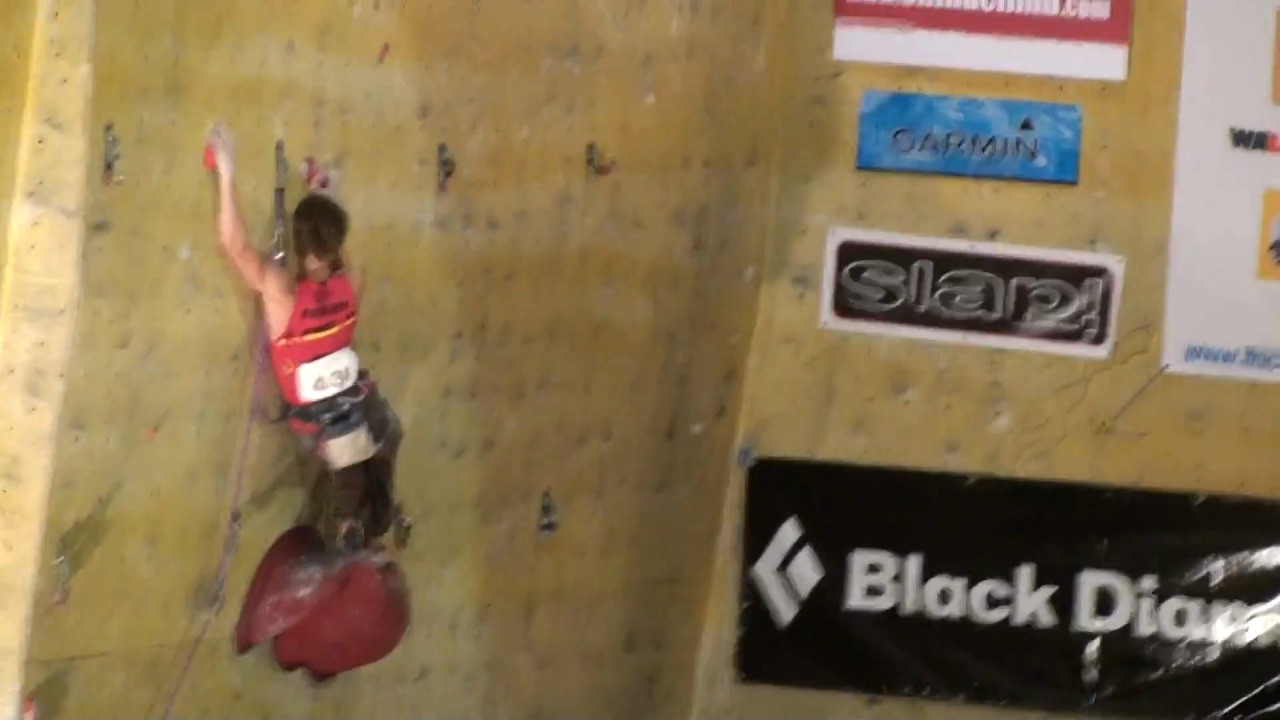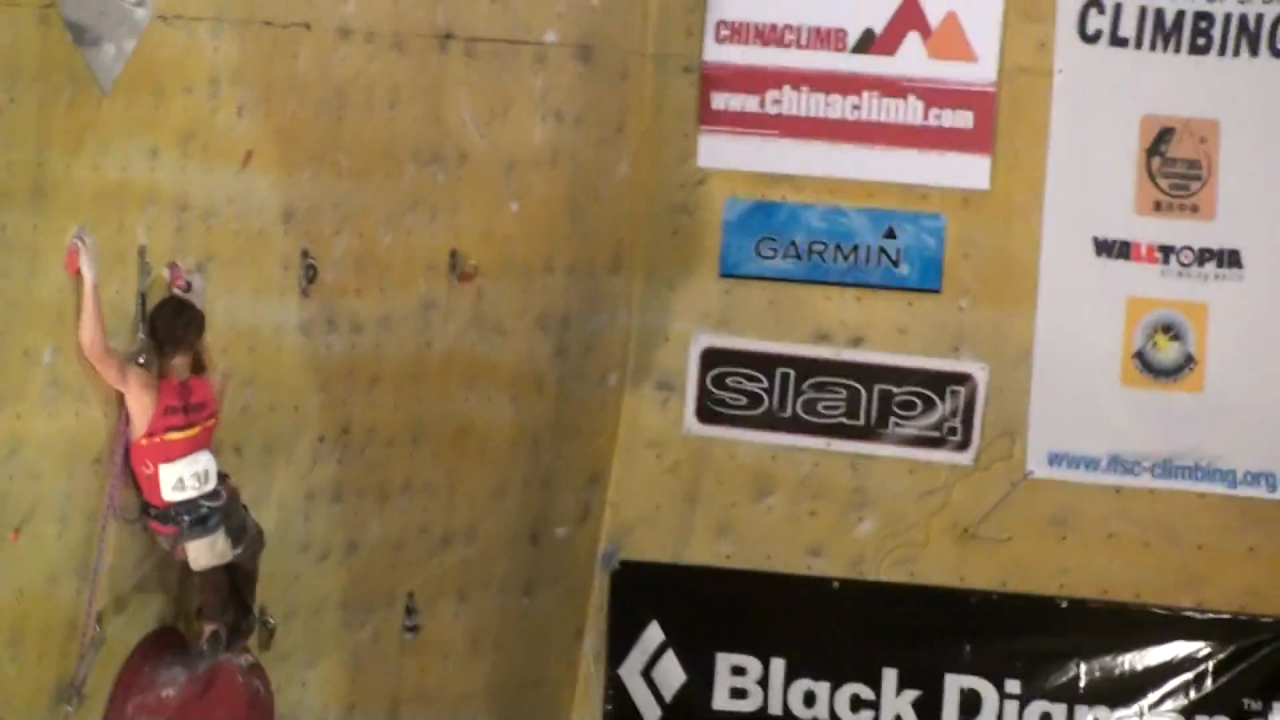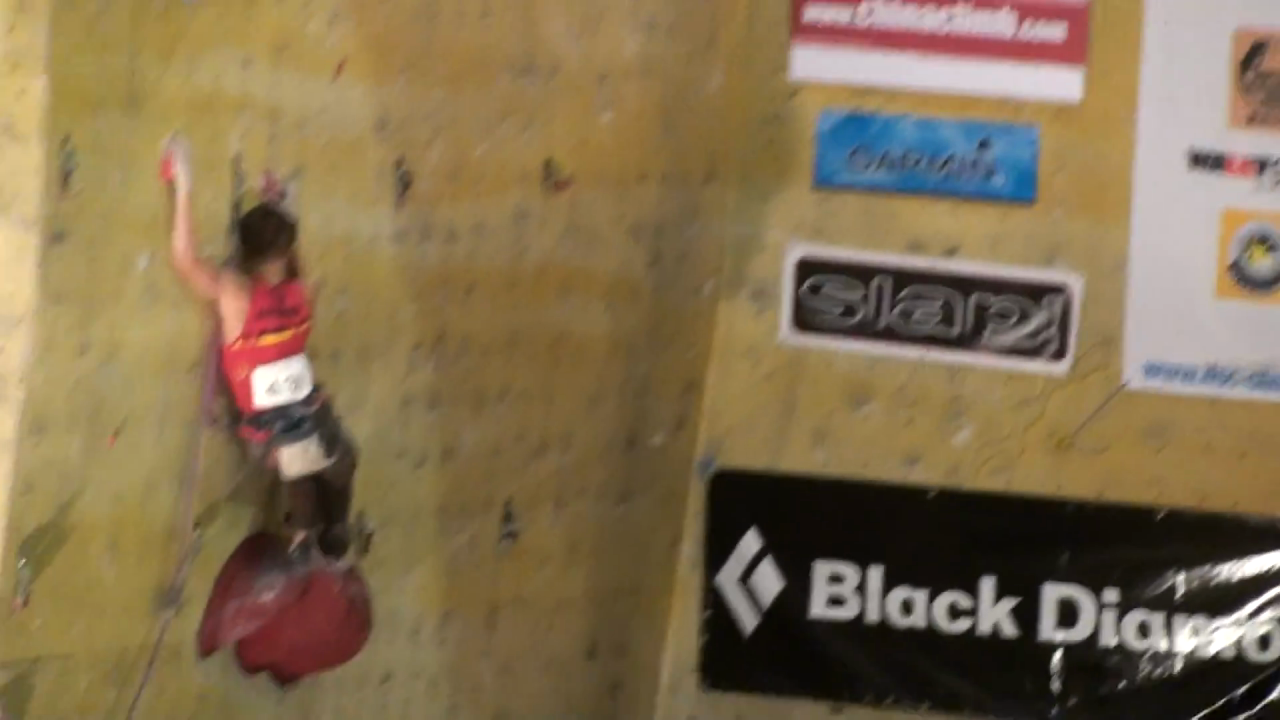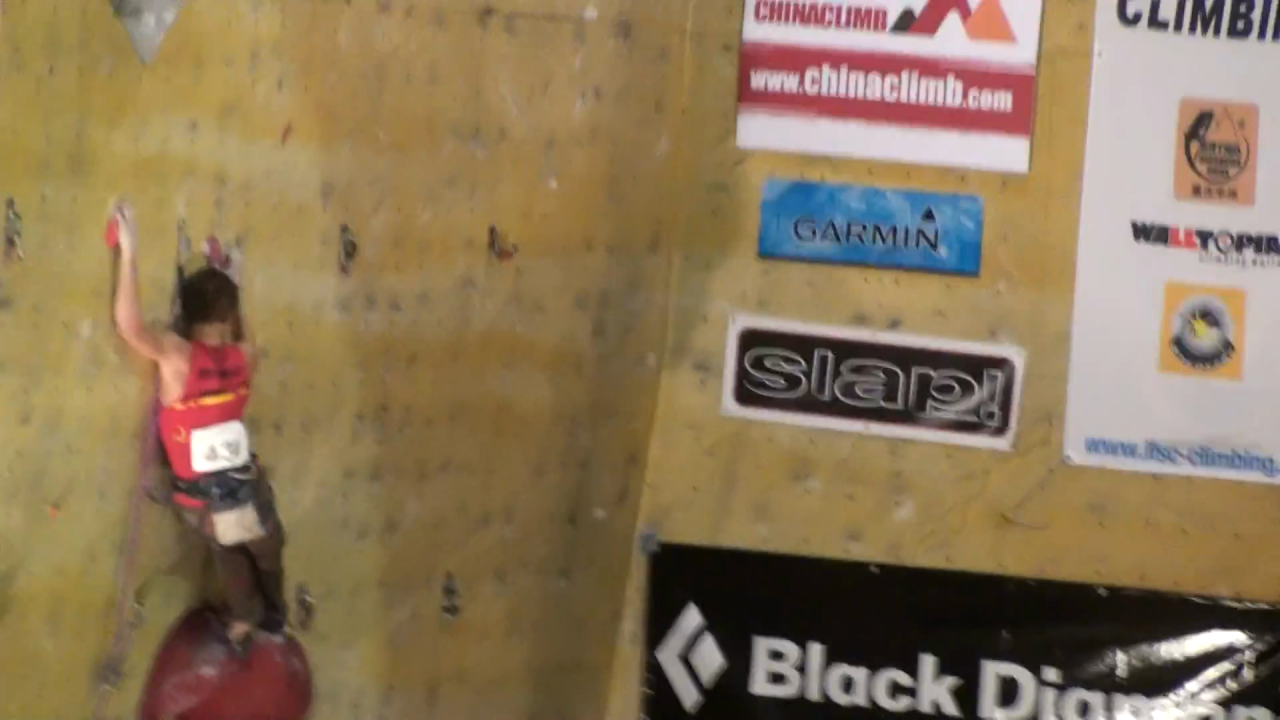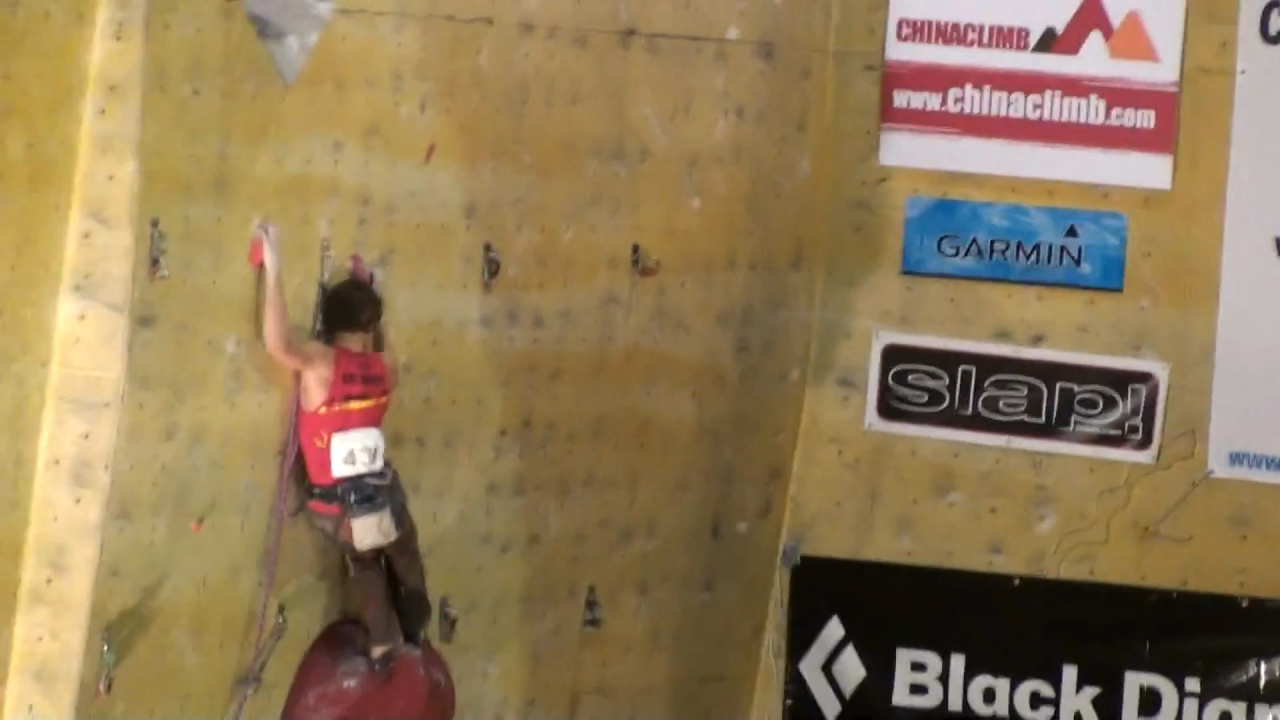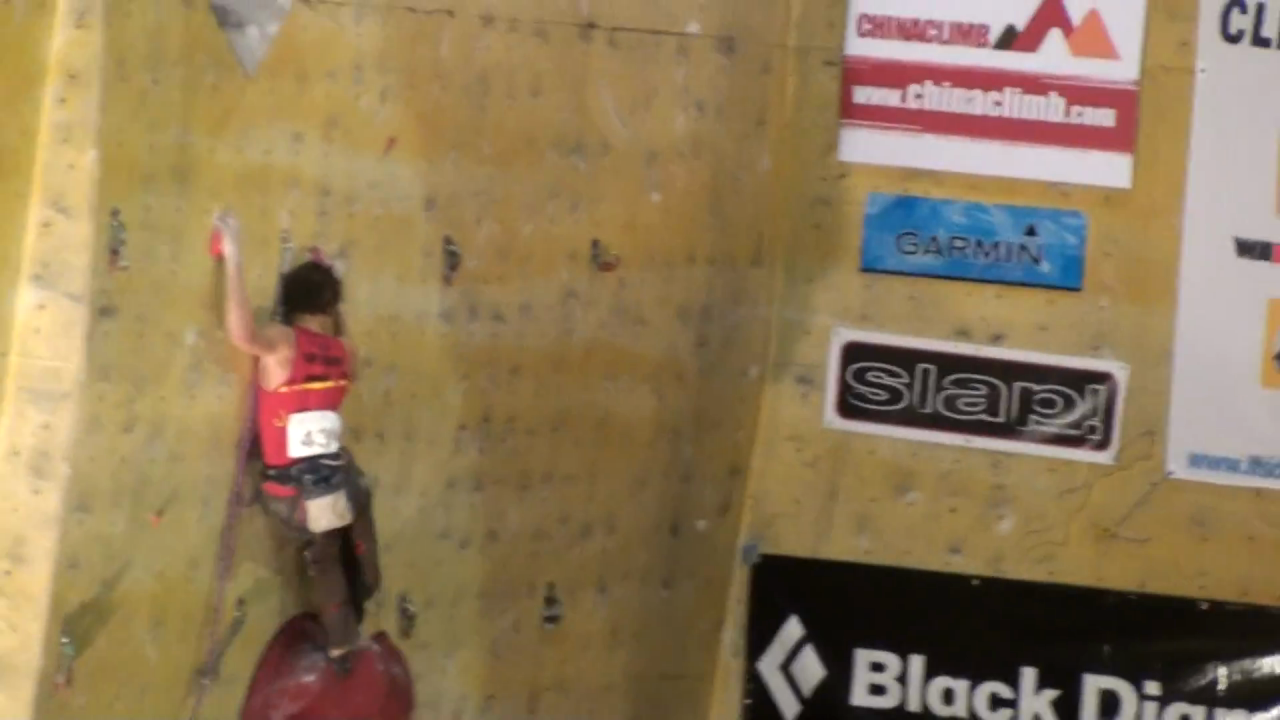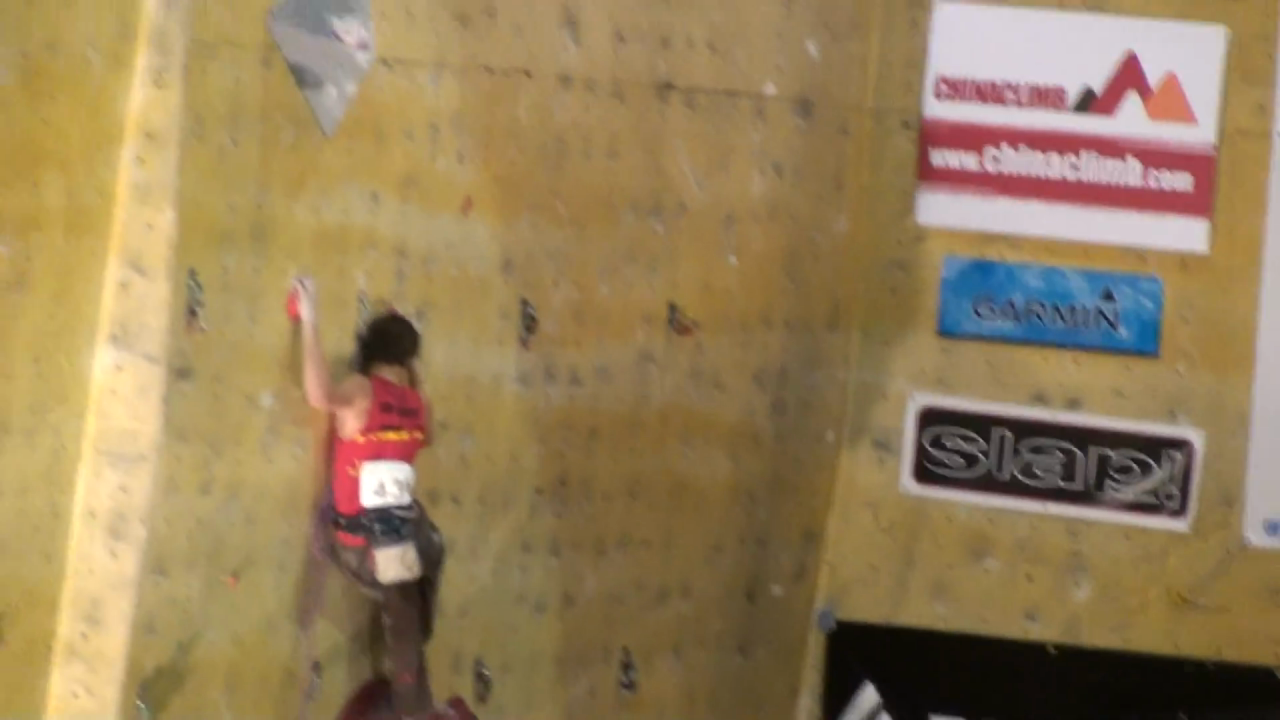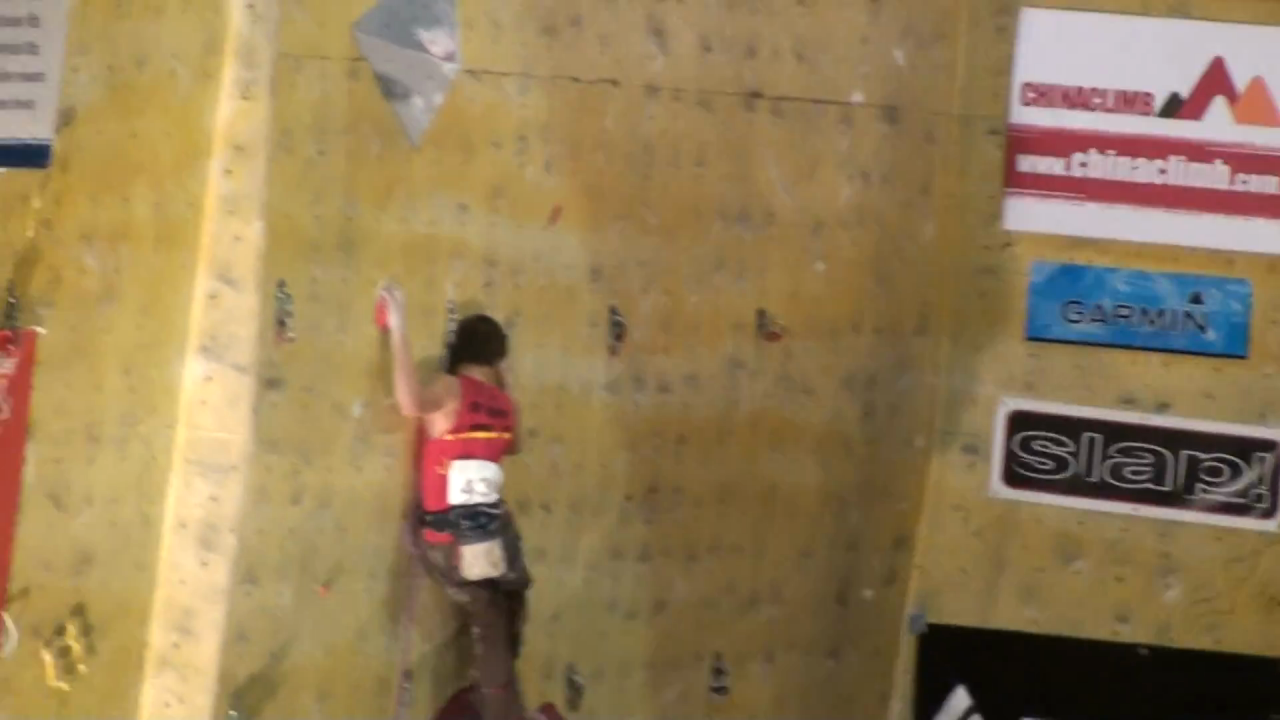
dt=0.2s
person 1, frame 1
left shoulder: (280, 291)
right shoulder: (350, 284)
left elbow: (235, 245)
right elbow: (336, 255)
left wrist: (226, 174)
right wrist: (318, 195)
left hip: (323, 427)
right hip: (366, 413)
left ankle: (350, 523)
right ankle: (376, 524)
person 1, frame 2
left shoulder: (141, 389)
right shoulder: (211, 387)
left elbow: (93, 348)
left wrist: (90, 278)
right wrist: (182, 298)
left hip: (180, 529)
right hip: (224, 521)
right knee: (251, 541)
left ankle: (215, 622)
right ankle: (239, 627)
person 1, frame 3
left shoulder: (236, 295)
right shoulder: (302, 294)
left elbow: (185, 259)
right elbow: (292, 267)
left wrist: (183, 186)
right wrist: (276, 207)
left hip: (269, 437)
right hip: (314, 423)
left knee: (300, 468)
right knee: (341, 462)
left ankle: (304, 527)
right ankle: (333, 537)
person 1, frame 4
left shoulder: (178, 357)
right shoulder: (244, 357)
left elbow: (130, 327)
right elbow: (240, 333)
left wrist: (128, 252)
right wrist: (222, 275)
left hip: (202, 504)
right hip: (247, 491)
left knee: (231, 544)
right knee: (267, 550)
left ankle: (243, 620)
right ankle: (272, 619)
person 1, frame 5
left shoulder: (322, 363)
right shoulder: (384, 367)
left elbow: (277, 342)
left wrist: (272, 268)
right wrist: (366, 292)
left hip: (335, 509)
right hip: (382, 498)
left knee: (362, 559)
right knee: (403, 559)
left ankle: (384, 640)
right ankle: (413, 631)
person 1, frame 6
left shoulder: (282, 342)
right shoulder: (343, 351)
left elbow: (240, 332)
left wrist: (232, 258)
right wrist: (328, 289)
left hip: (289, 491)
right hip: (337, 481)
left knee: (322, 552)
left ankle: (341, 641)
right ankle: (357, 603)
person 1, frame 7
left shoulder: (360, 392)
right shoulder: (419, 404)
left elbow: (319, 394)
left wrist: (309, 321)
right wrist: (409, 367)
left hip: (358, 543)
right hip: (408, 533)
left knee: (400, 609)
person 1, frame 8
left shoulder: (449, 389)
right shoulder: (506, 405)
left elbow: (410, 403)
left wrist: (397, 328)
right wrist: (498, 374)
left hip: (445, 541)
right hip: (494, 534)
left knee: (488, 622)
right knee: (511, 591)
